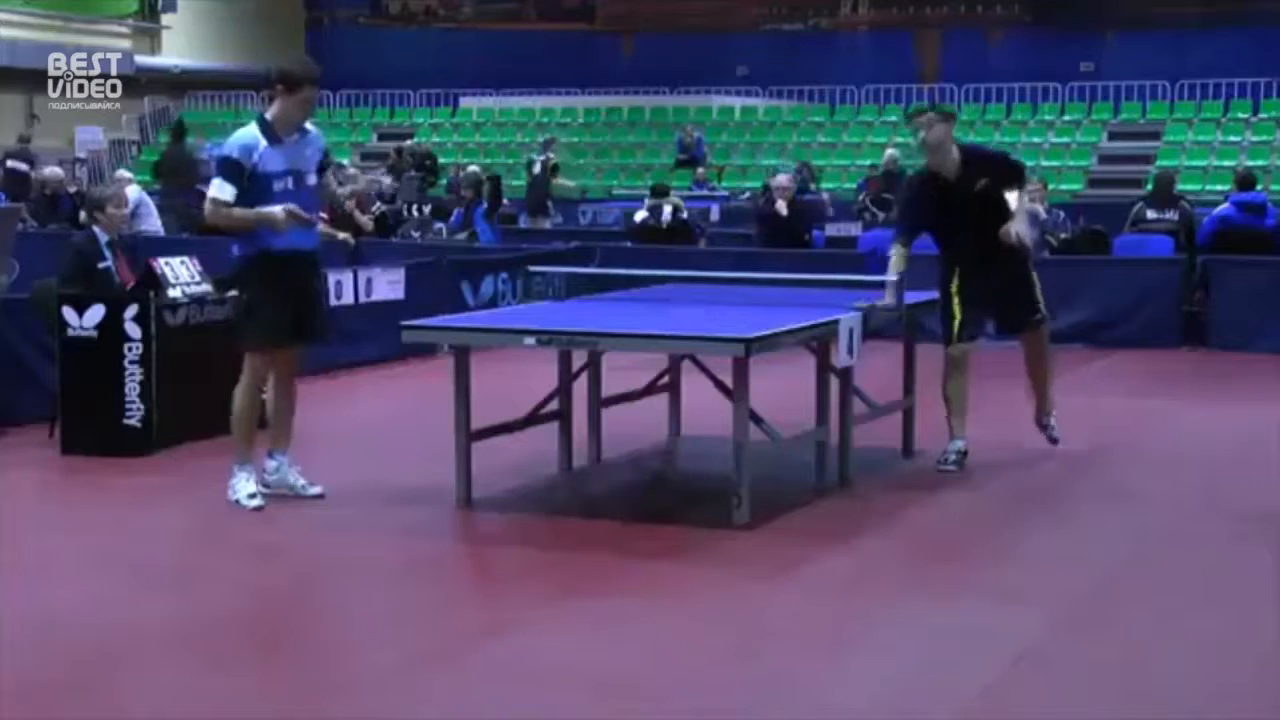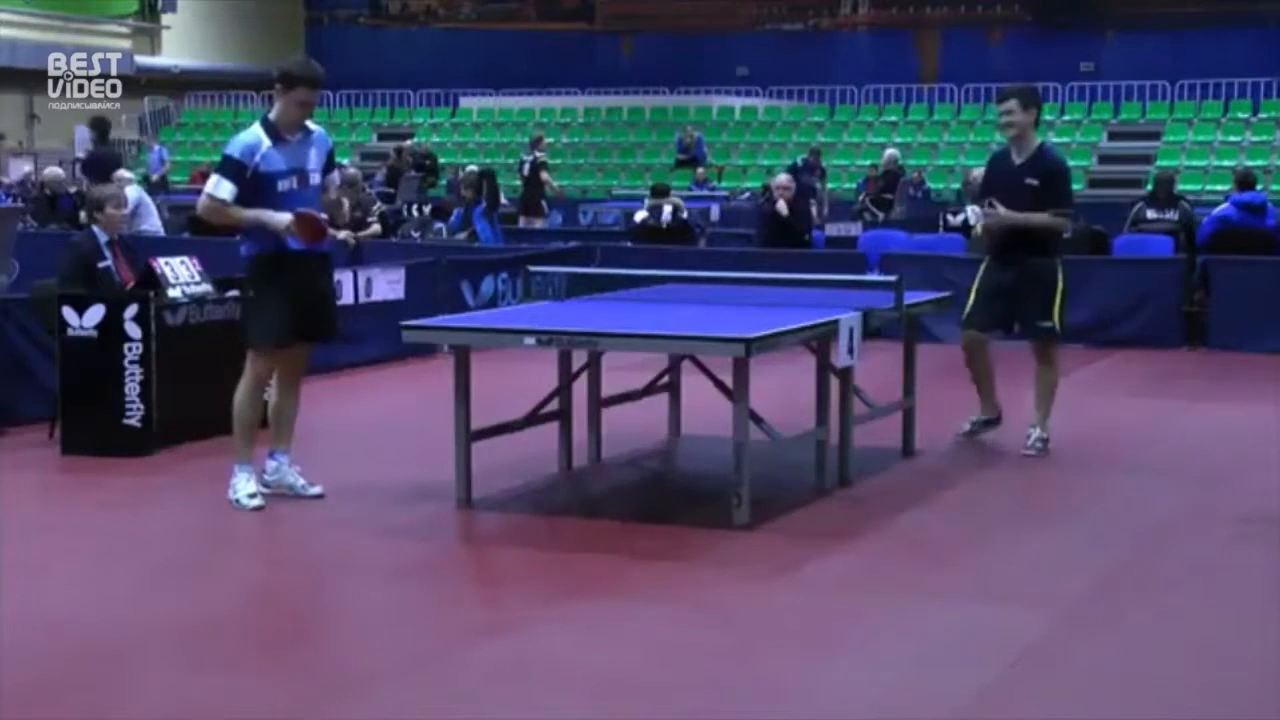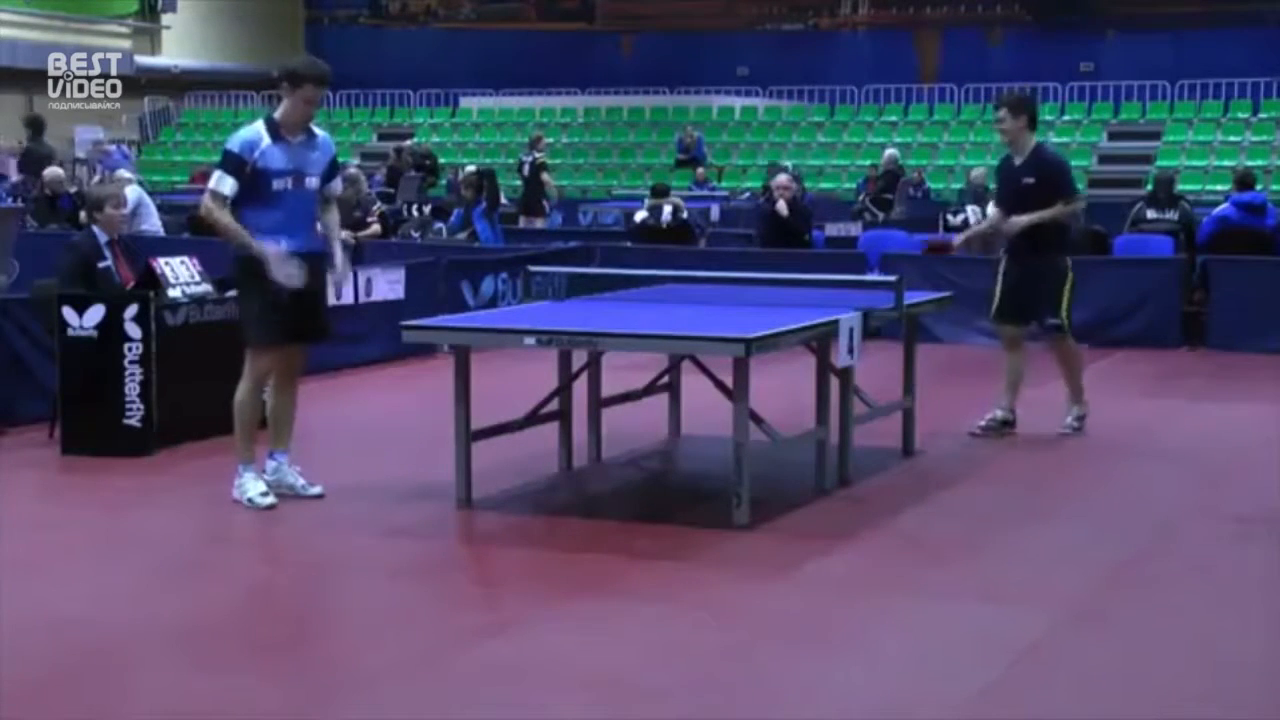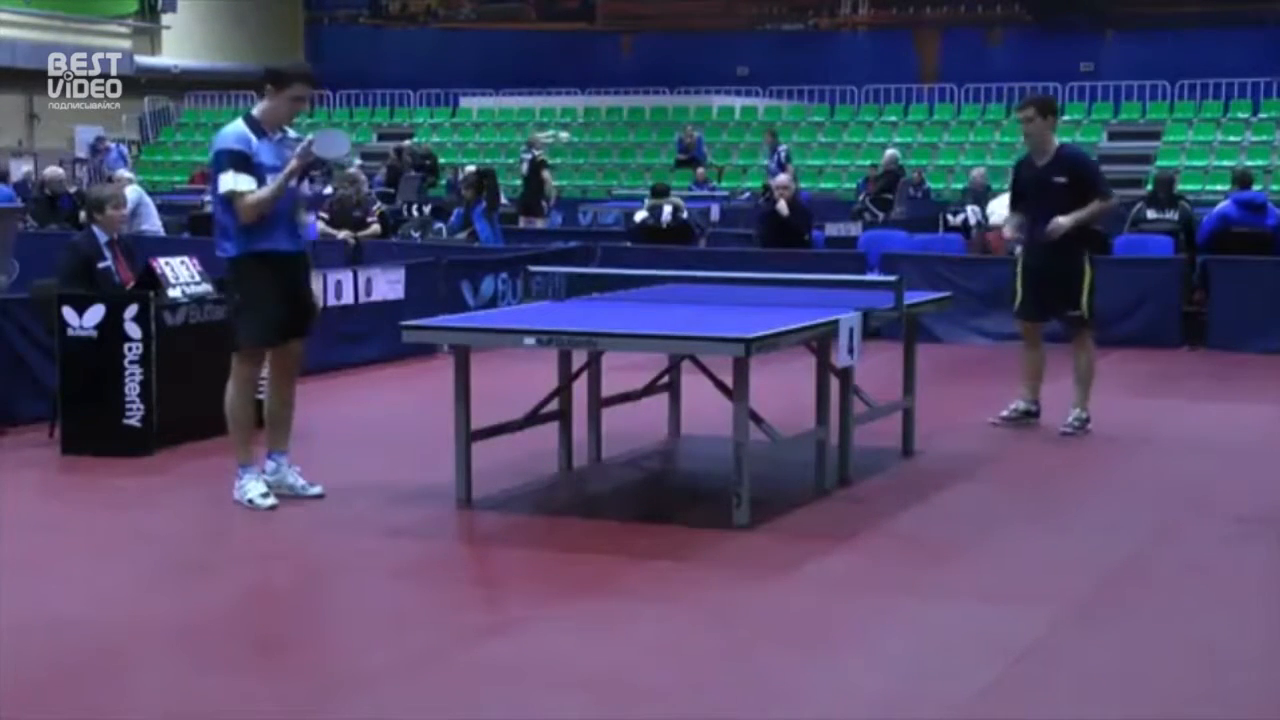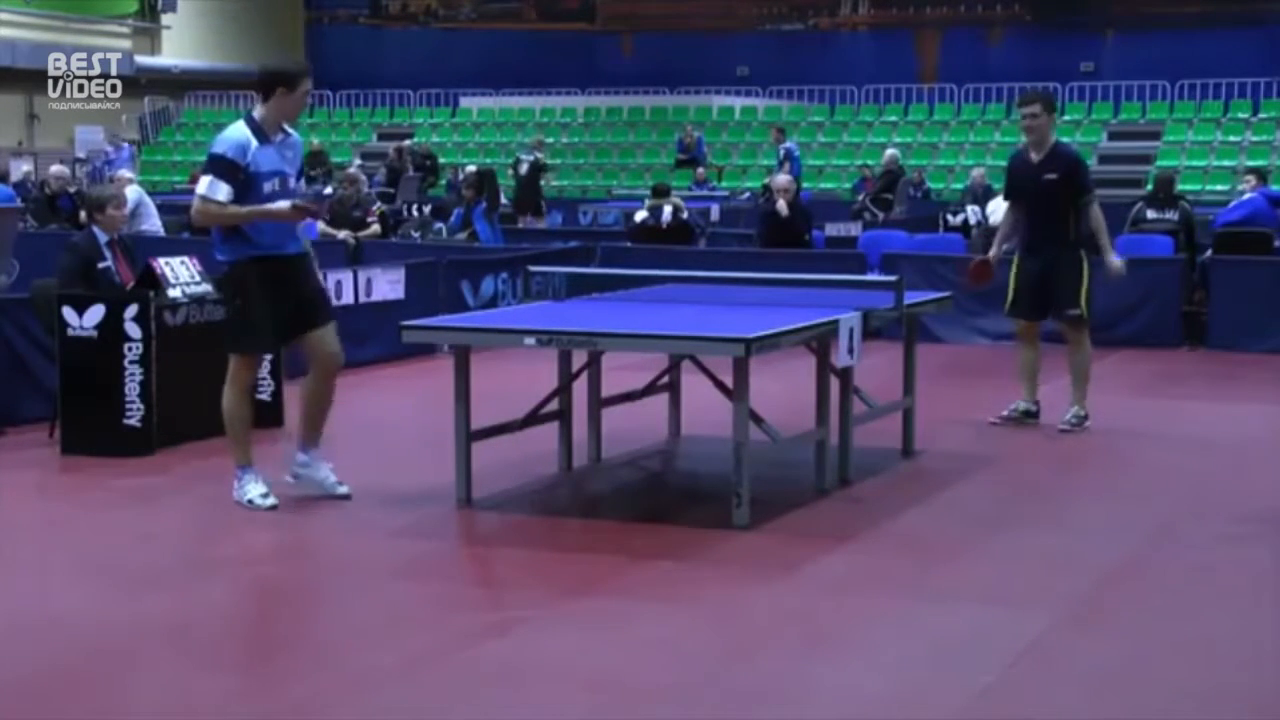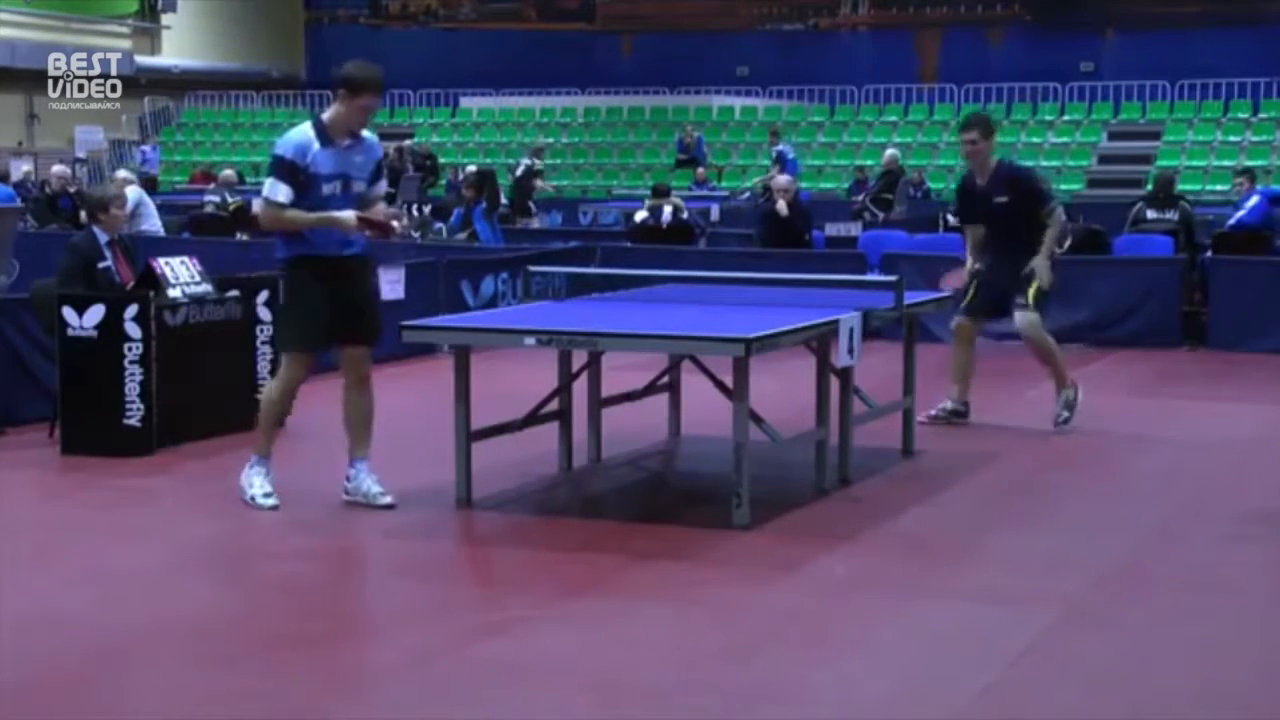
dt=0.7s
person 1, frame 1
left shoulder: (314, 139)
right shoulder: (243, 145)
right elbow: (214, 211)
right wrist: (266, 214)
left hip: (305, 263)
right hip: (264, 266)
left knee: (288, 368)
right knee: (257, 369)
left ankle: (278, 465)
right ankle: (242, 473)
person 1, frame 2
left shoulder: (320, 140)
right shoulder: (248, 145)
right elbow: (207, 207)
right wrist: (266, 217)
left hip: (312, 264)
right hip: (270, 267)
left knee: (294, 369)
right knee: (260, 368)
left ankle: (278, 465)
right ankle: (242, 472)
person 1, frame 3
left shoulder: (324, 145)
right shoulder: (247, 143)
right elbow: (210, 207)
left wrist: (337, 248)
right wrist: (258, 247)
left hip: (308, 267)
right hip: (265, 268)
left knee: (291, 369)
right knee: (260, 367)
left ankle: (280, 465)
right ankle: (246, 472)
person 1, frame 4
left shoulder: (292, 140)
right shoulder: (234, 140)
right elbow: (247, 210)
left wrist: (307, 269)
right wrist: (290, 171)
left hip: (290, 262)
right hip: (252, 266)
left knee: (287, 367)
right knee: (248, 368)
left ankle: (278, 465)
right ankle: (246, 474)
person 1, frame 5
left shoulder: (293, 142)
right shoulder: (232, 144)
right elbow: (202, 212)
right wrist: (267, 210)
left hip: (292, 262)
right hip: (248, 269)
left knee: (328, 359)
right knee: (244, 373)
left ankle: (307, 458)
right ankle: (245, 474)
person 1, frame 6
left shoulder: (370, 147)
right shoulder: (296, 145)
right elbow: (269, 216)
left wrist: (384, 219)
right wrist: (331, 219)
left hip: (354, 266)
right hip: (307, 268)
left knee: (359, 372)
right knee: (293, 372)
left ankle: (358, 473)
right ankle: (257, 467)
person 2, frame 1
left shoulder: (988, 160)
right shoulder: (919, 188)
left elbow: (1023, 184)
right elbow: (901, 242)
left wrist: (1019, 217)
right wrist: (892, 288)
left hip: (1009, 261)
right hip: (963, 272)
left knee: (1036, 337)
right knee: (957, 354)
left ankle: (1044, 412)
right ankle: (957, 441)
person 2, frame 2
left shoulder: (1052, 164)
right shoulder: (996, 162)
left elbow: (1064, 222)
left wrist: (1013, 218)
right wrist: (988, 223)
left hip: (1038, 267)
right hip: (998, 264)
left knee: (1044, 348)
right knee: (972, 337)
left ankle: (1039, 428)
right ankle: (989, 410)
person 2, frame 3
left shoulder: (1050, 162)
right shoulder: (1004, 167)
left elbow: (1074, 206)
left wrist: (1029, 219)
right wrist: (968, 235)
left hip: (1050, 261)
right hip: (1016, 260)
left knee: (1057, 335)
right knee: (1010, 336)
left ankle: (1078, 405)
right ankle: (1005, 414)
person 2, frame 4
left shoulder: (1077, 160)
right shoulder: (1023, 166)
left elbow: (1106, 201)
left wrist: (1072, 219)
right wrist: (1010, 229)
left hip: (1071, 259)
right hip: (1034, 258)
left knee: (1080, 333)
right knee: (1029, 331)
left ankle: (1081, 410)
right ankle: (1029, 403)
person 2, frame 5
left shoulder: (1069, 159)
right shoulder: (1016, 162)
left elbow: (1090, 207)
left wrist: (1108, 252)
right wrist: (997, 246)
left hip: (1066, 257)
right hip: (1028, 256)
left knee: (1075, 331)
right knee: (1024, 329)
left ankle: (1079, 407)
right ankle: (1027, 404)
person 2, frame 6
left shoulder: (1018, 176)
right shoulder: (966, 185)
left elbow: (1056, 216)
left wrist: (1043, 256)
right wrist: (970, 261)
left hip: (1028, 266)
right hip: (994, 265)
left knee: (1027, 325)
right knee: (962, 327)
left ankle: (1065, 386)
right ankle: (958, 404)
